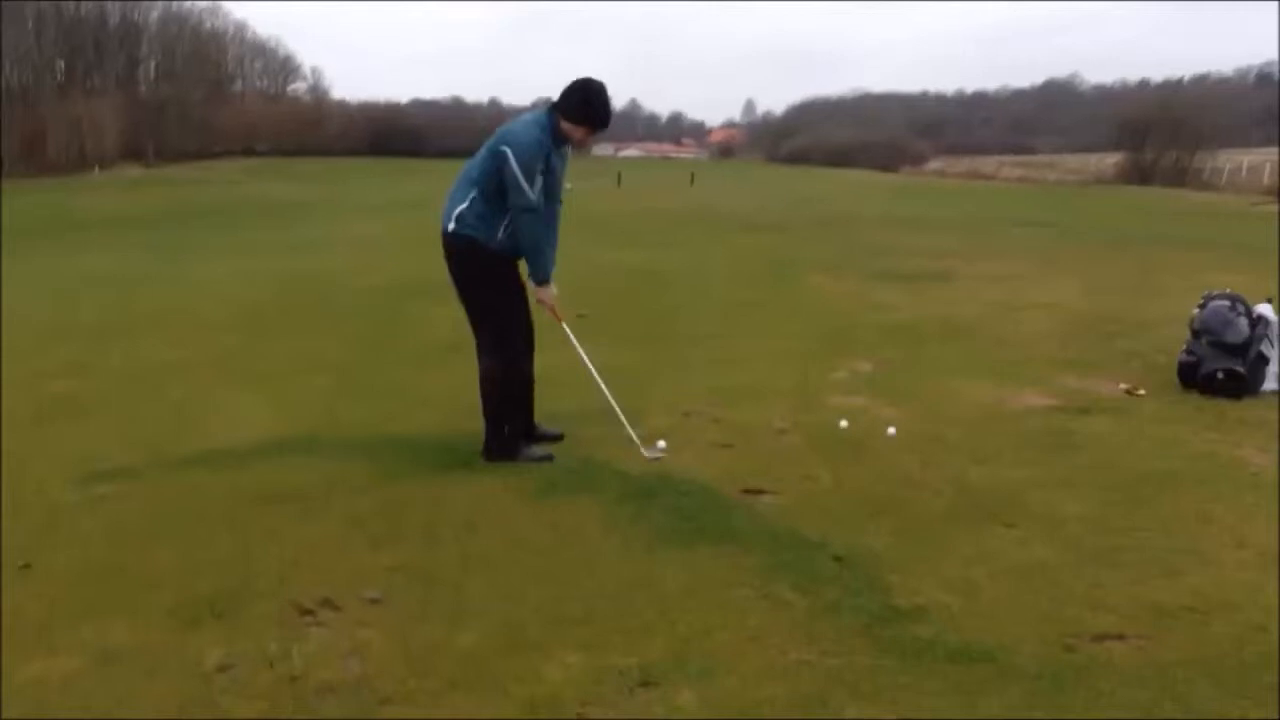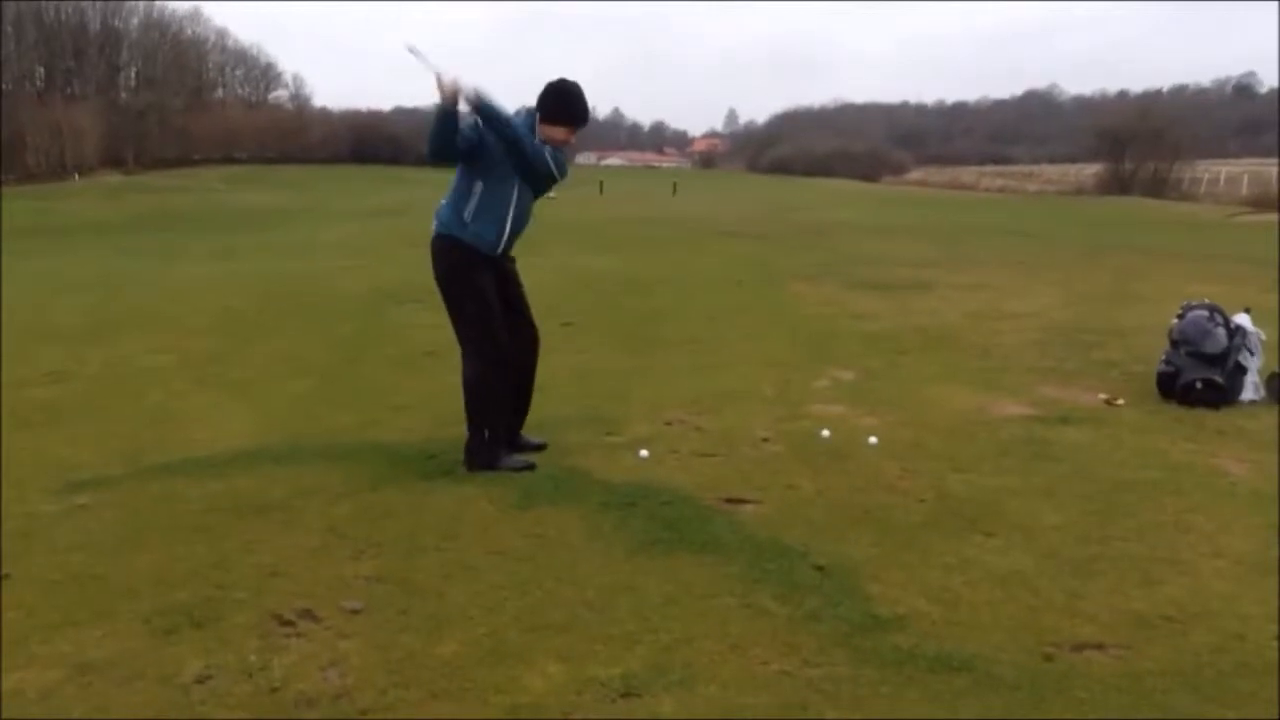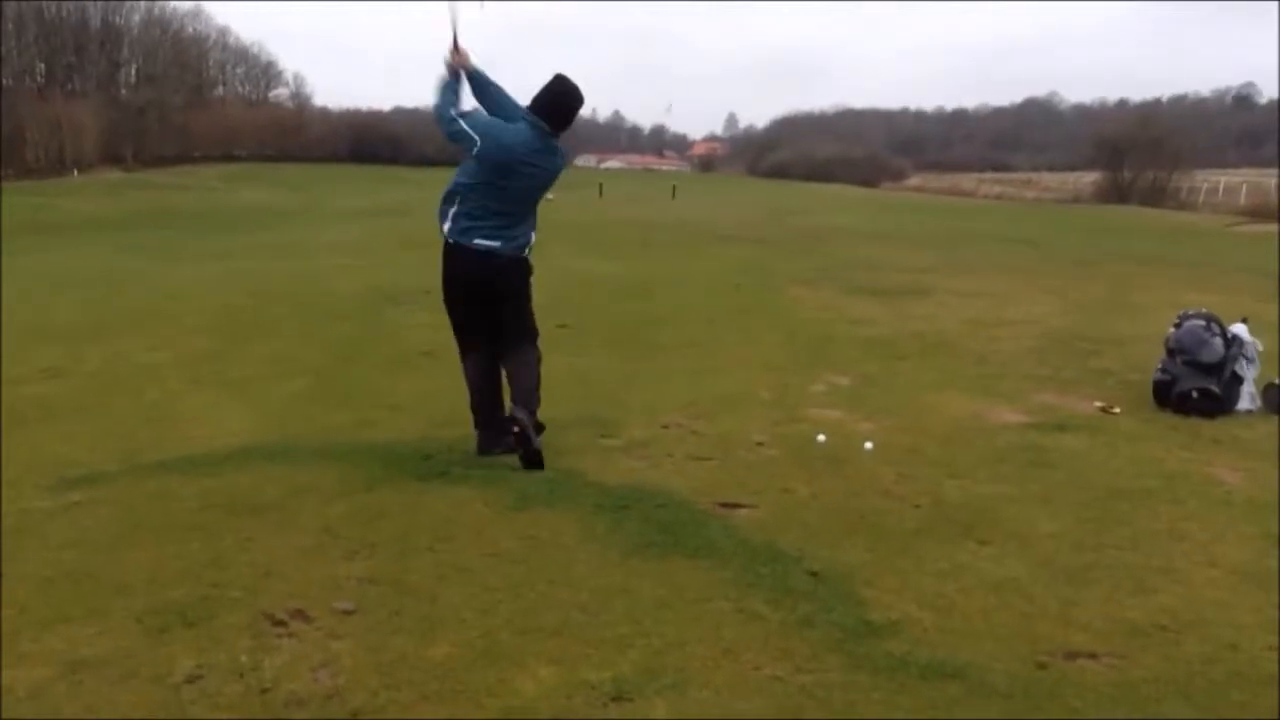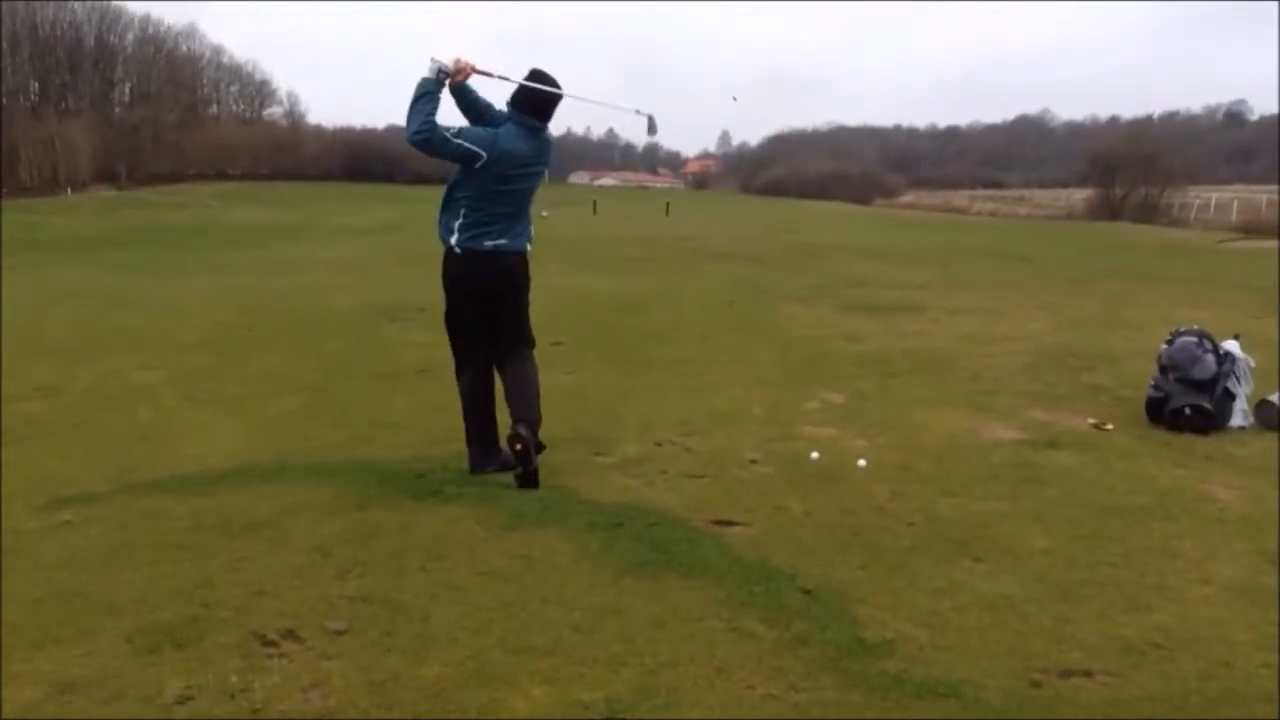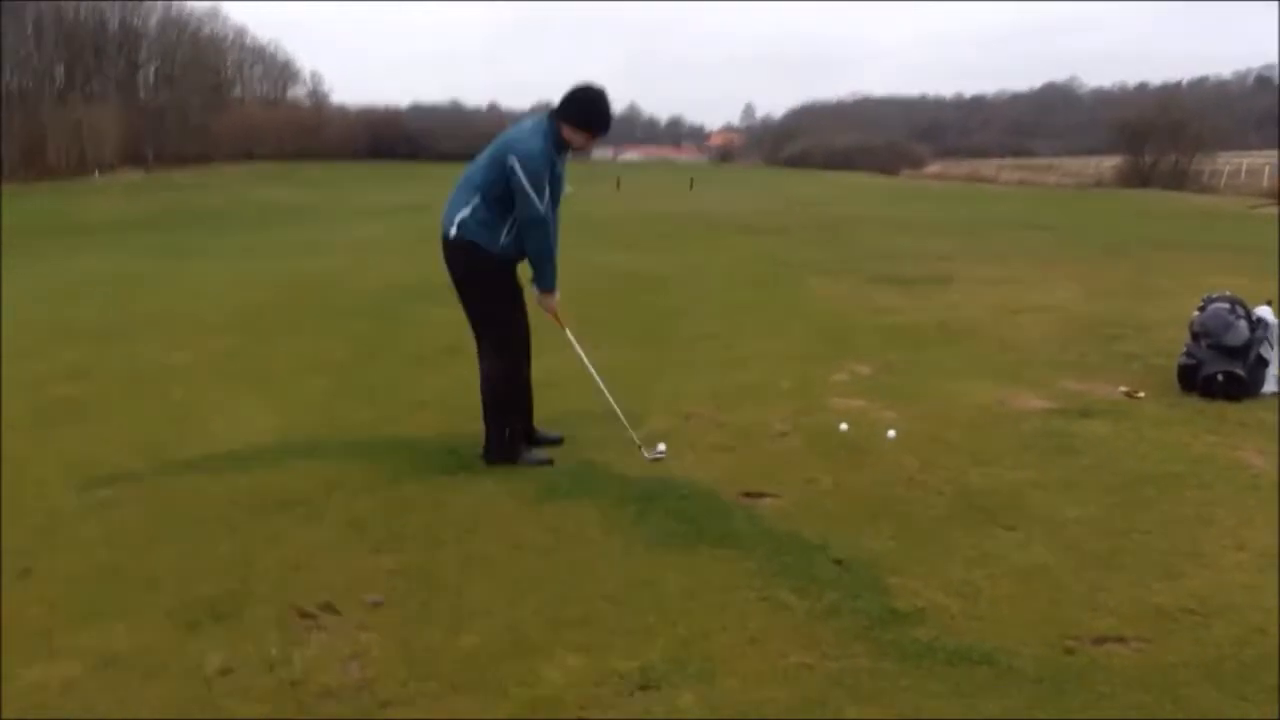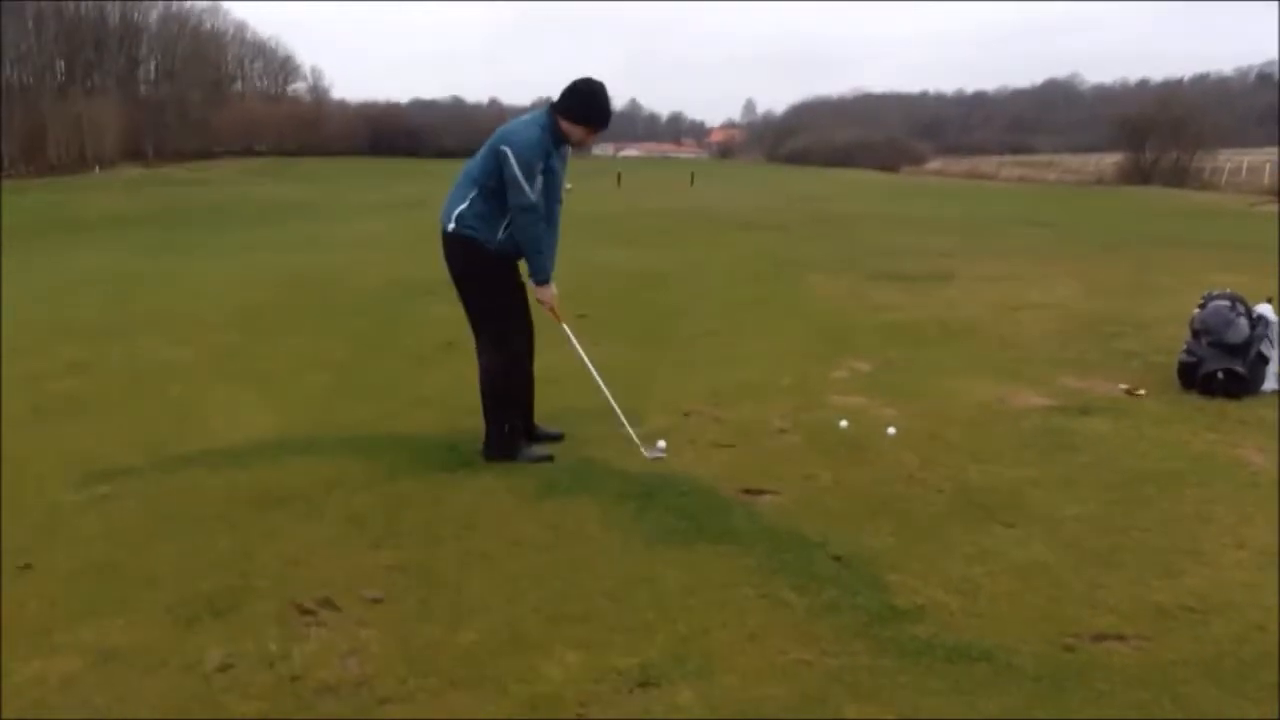
dt=0.5s
person 1, frame 1
left shoulder: (552, 144)
right shoulder: (526, 141)
left elbow: (548, 210)
right elbow: (527, 212)
left wrist: (542, 272)
right wrist: (542, 278)
left hip: (493, 244)
right hip: (471, 241)
left knee: (518, 336)
right knee: (501, 341)
left ankle: (520, 424)
right ankle: (502, 441)
person 1, frame 2
left shoulder: (555, 160)
right shoulder: (490, 128)
left elbow: (521, 143)
right elbow: (441, 152)
left wrist: (481, 105)
right wrist: (449, 107)
left hip: (495, 256)
right hip: (458, 247)
left knee: (522, 342)
right knee: (486, 347)
left ankle: (505, 432)
right ankle: (484, 449)
person 1, frame 3
left shoulder: (494, 135)
right shoulder: (552, 159)
left elbow: (447, 115)
right elbow: (512, 114)
left wrist: (455, 72)
right wrist: (471, 71)
left hip: (460, 254)
right hip: (509, 260)
left knee: (476, 345)
right knee: (520, 342)
left ankle: (490, 431)
right ankle: (523, 412)
person 1, frame 4
left shoulder: (492, 145)
right shoulder: (540, 144)
left elbow: (420, 133)
right elbow: (494, 121)
left wrist: (435, 79)
right wrist: (459, 85)
left hip: (468, 261)
right hip: (512, 261)
left knee: (473, 359)
right knee: (516, 350)
left ankle: (485, 451)
right ankle: (525, 429)
person 1, frame 5
left shoulder: (550, 142)
right shoulder: (530, 149)
left elbow: (546, 217)
right elbow: (535, 221)
left wrist: (544, 279)
right wrist: (546, 285)
left hip: (491, 246)
right hip: (472, 244)
left knee: (514, 339)
right knee: (501, 343)
left ankle: (520, 428)
right ankle: (502, 444)
person 1, frame 6
left shoulder: (555, 143)
right shoulder: (525, 141)
left elbow: (549, 210)
right elbow: (527, 214)
left wrist: (545, 272)
right wrist: (542, 279)
left hip: (497, 245)
right hip: (471, 240)
left knee: (519, 335)
right knee: (500, 340)
left ankle: (521, 424)
right ankle: (502, 440)
